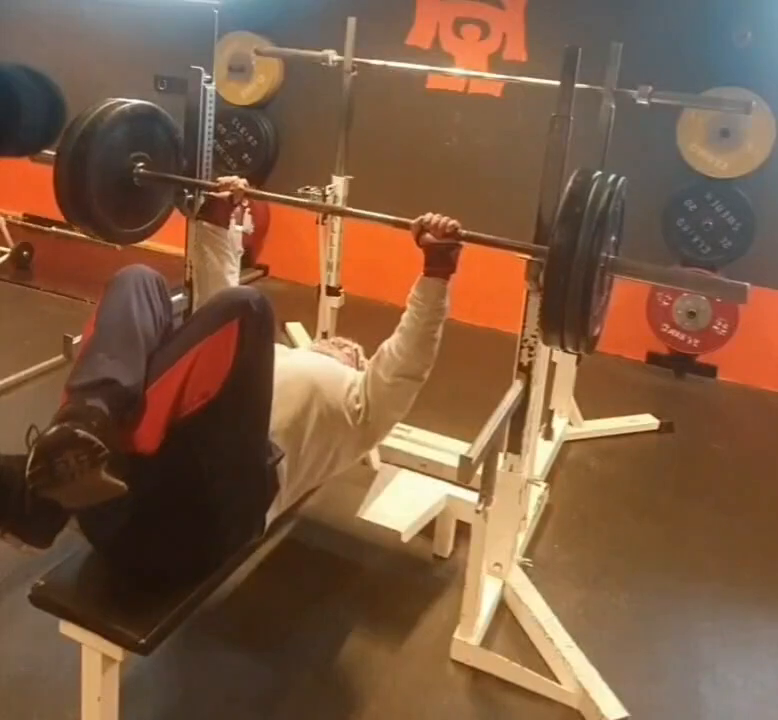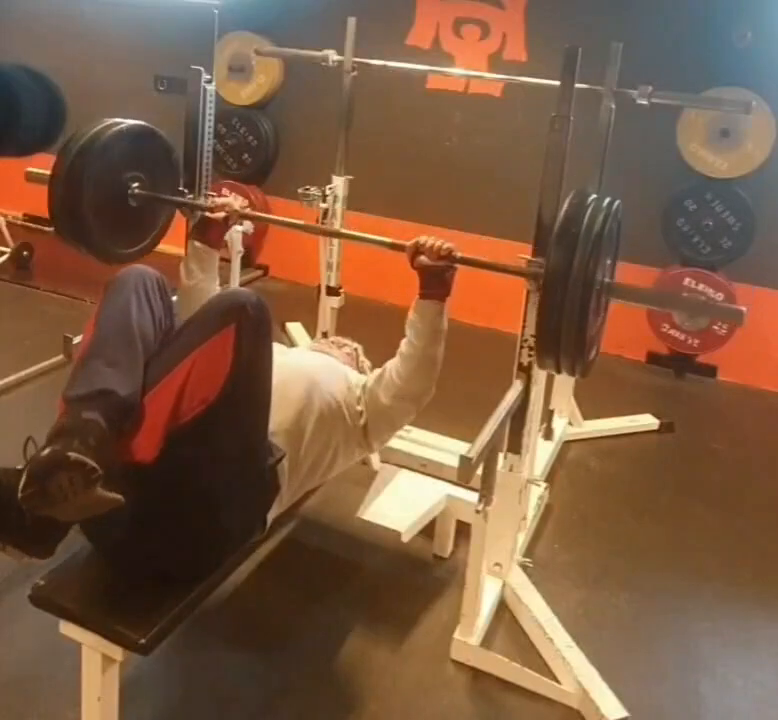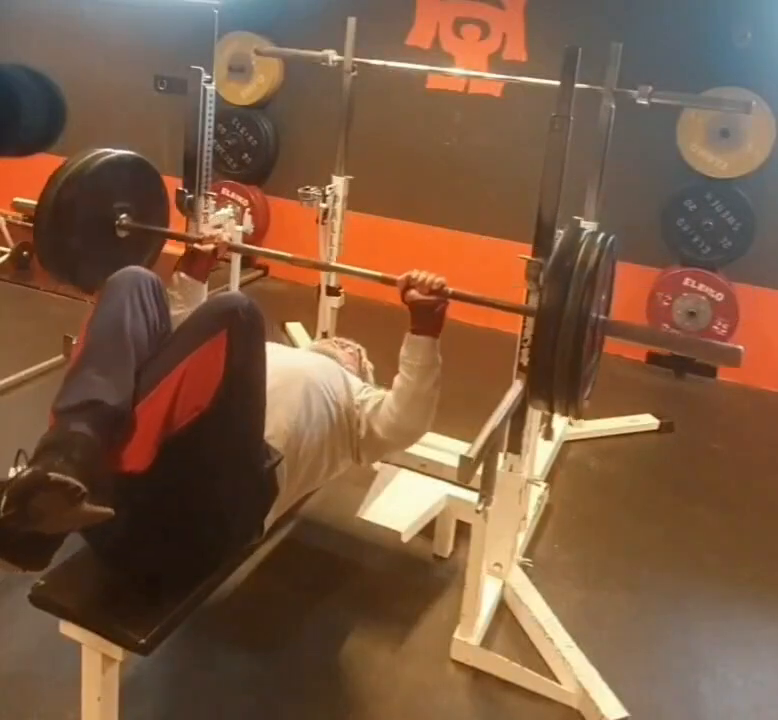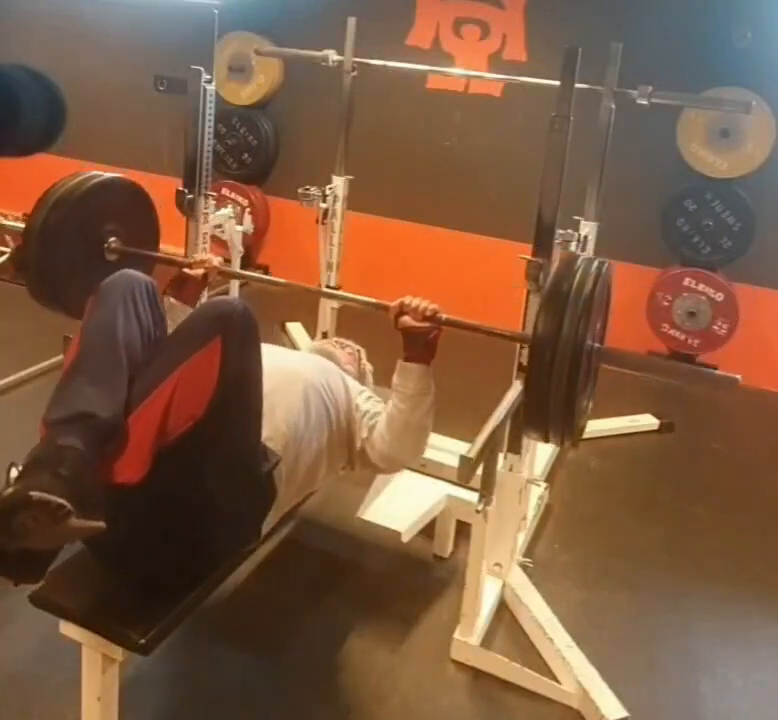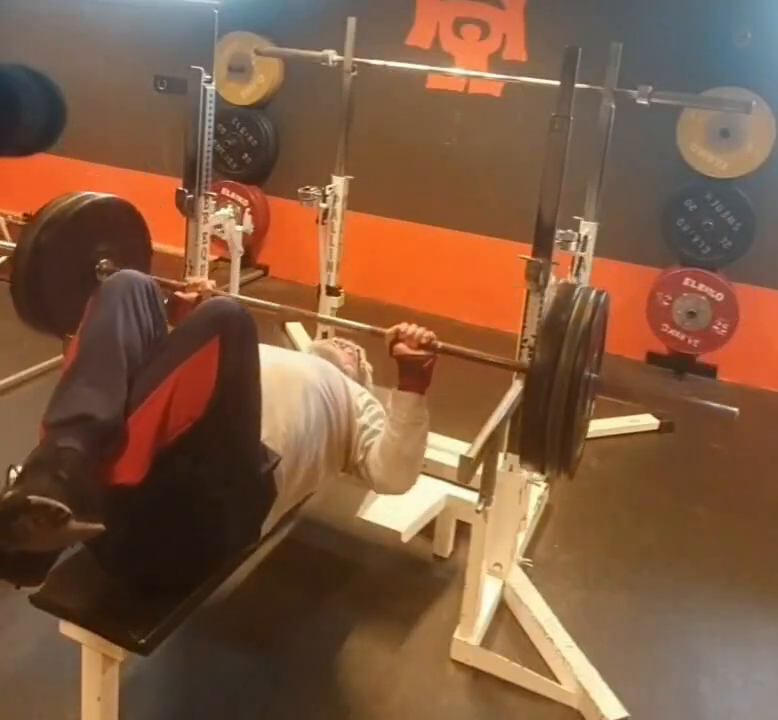
dt=0.3s
person 1, frame 1
left shoulder: (357, 399)
right shoulder: (278, 361)
left elbow: (409, 361)
right elbow: (212, 309)
left wrist: (436, 271)
left hip: (207, 511)
left knee: (242, 307)
right knee: (138, 281)
right ankle: (78, 448)
person 1, frame 2
left shoulder: (355, 399)
right shoulder: (274, 361)
left elbow: (410, 385)
right elbow: (199, 317)
left wrist: (432, 292)
right wrist: (206, 239)
left hip: (207, 512)
left knee: (240, 310)
right knee: (138, 282)
right ankle: (78, 456)
person 1, frame 3
left shoulder: (354, 400)
right shoulder: (275, 356)
left elbow: (406, 423)
right elbow: (177, 346)
left wrist: (424, 329)
right wrist: (192, 274)
left hip: (212, 506)
left knee: (232, 313)
right knee: (134, 285)
left ankle: (87, 478)
right ankle: (67, 466)
person 1, frame 4
left shoulder: (352, 401)
right shoulder: (267, 360)
left elbow: (397, 448)
right elbow: (169, 361)
left wrist: (417, 355)
right wrist: (182, 299)
left hip: (208, 506)
right hip: (137, 478)
left knee: (226, 316)
right knee: (128, 287)
right ankle: (57, 482)
person 1, frame 5
left shoulder: (352, 402)
right shoulder: (272, 359)
left elbow: (392, 473)
left wrist: (412, 382)
right wrist: (176, 323)
left hip: (213, 500)
right hip: (135, 479)
left knee: (224, 319)
right knee: (128, 288)
left ankle: (78, 488)
right ankle: (58, 481)
